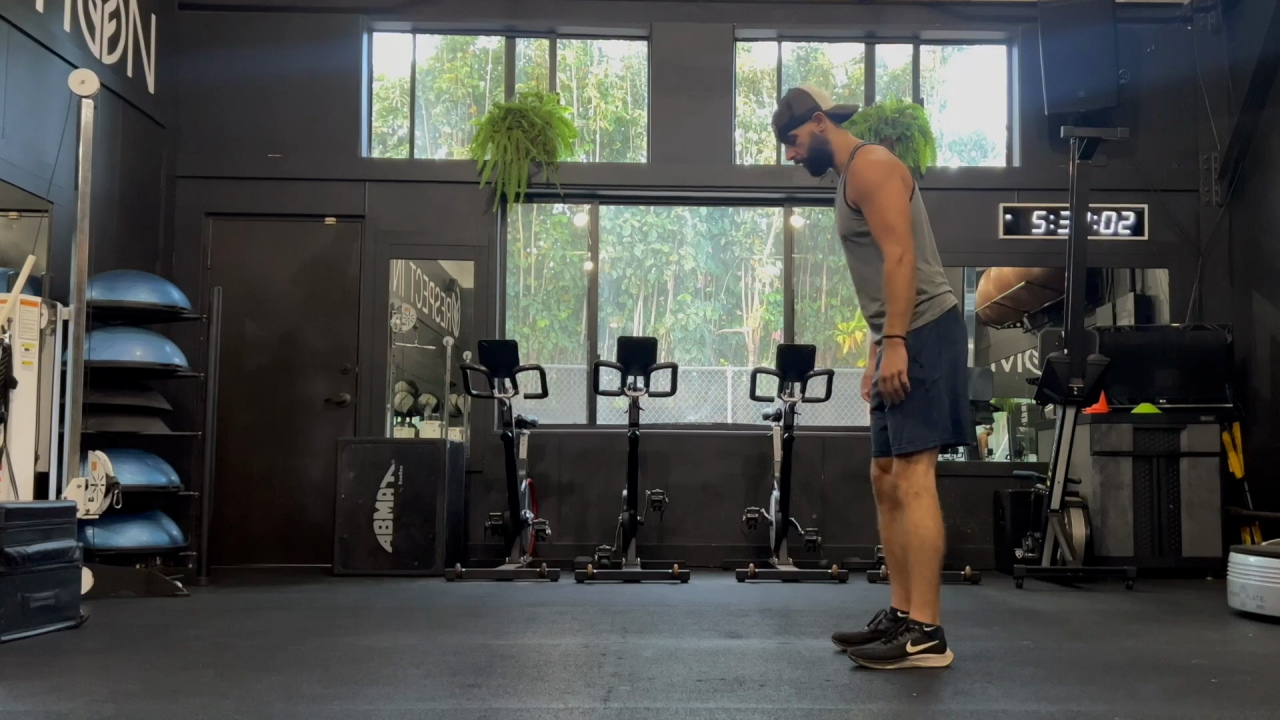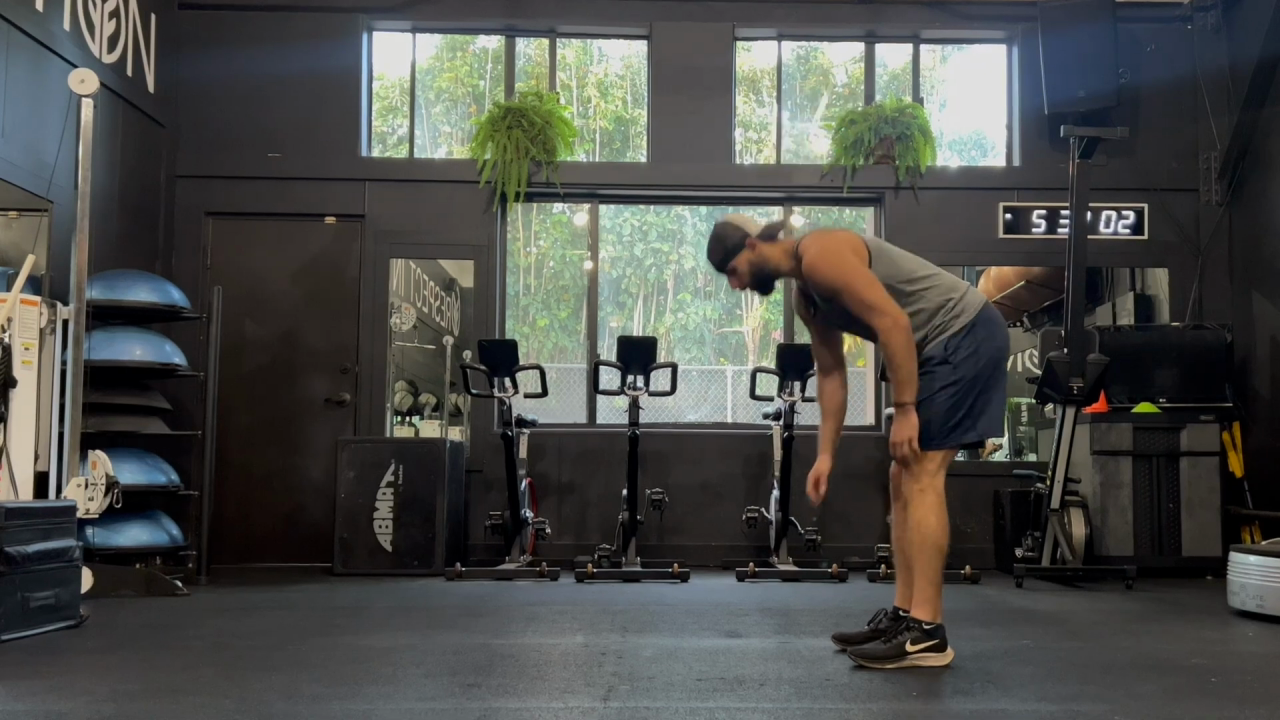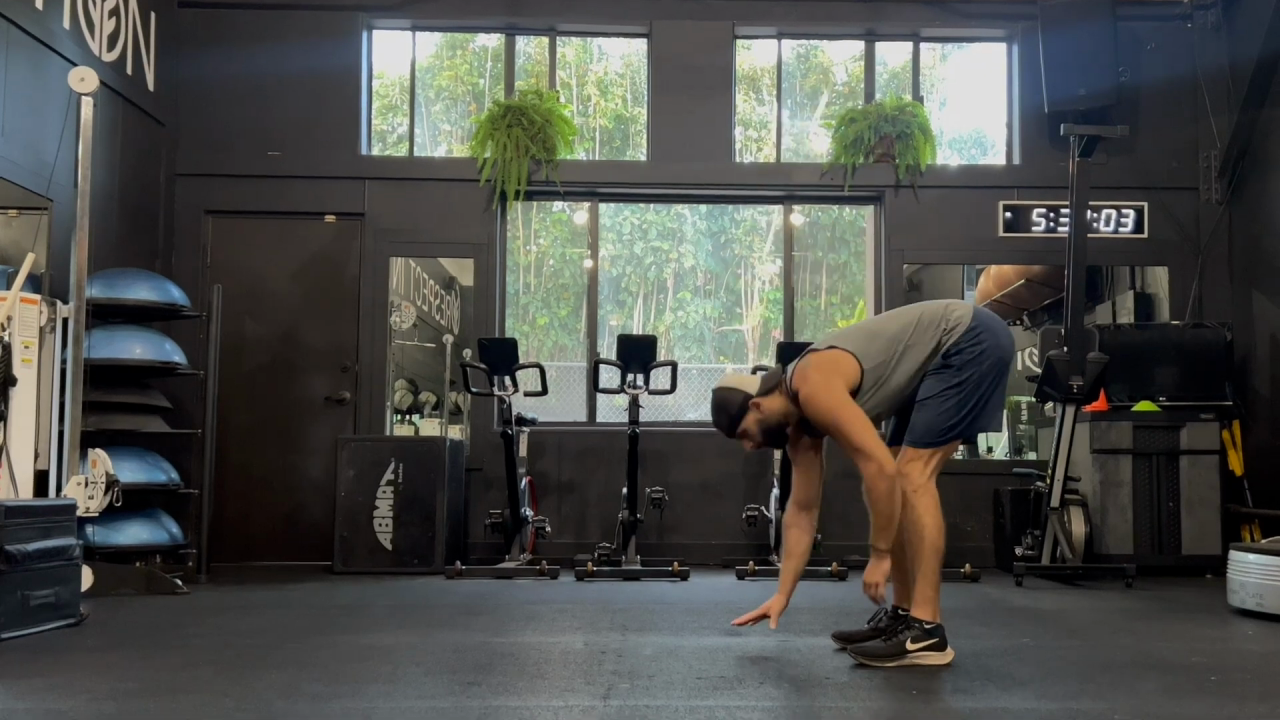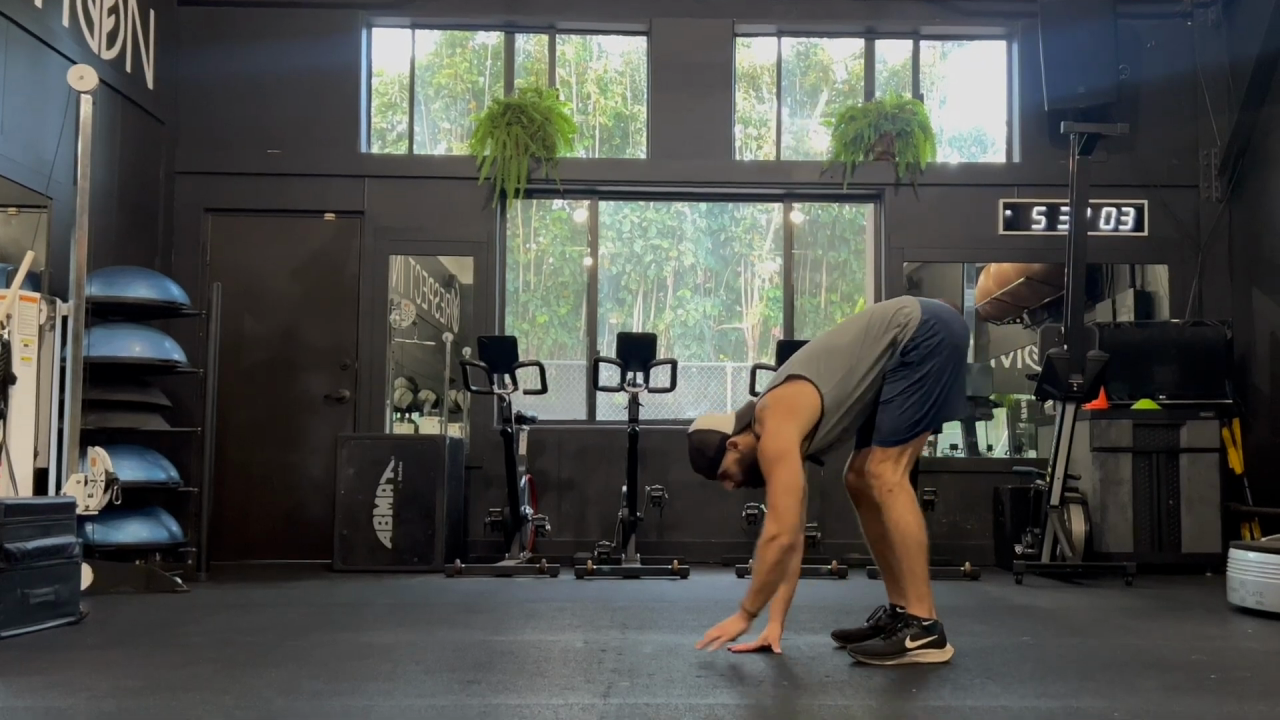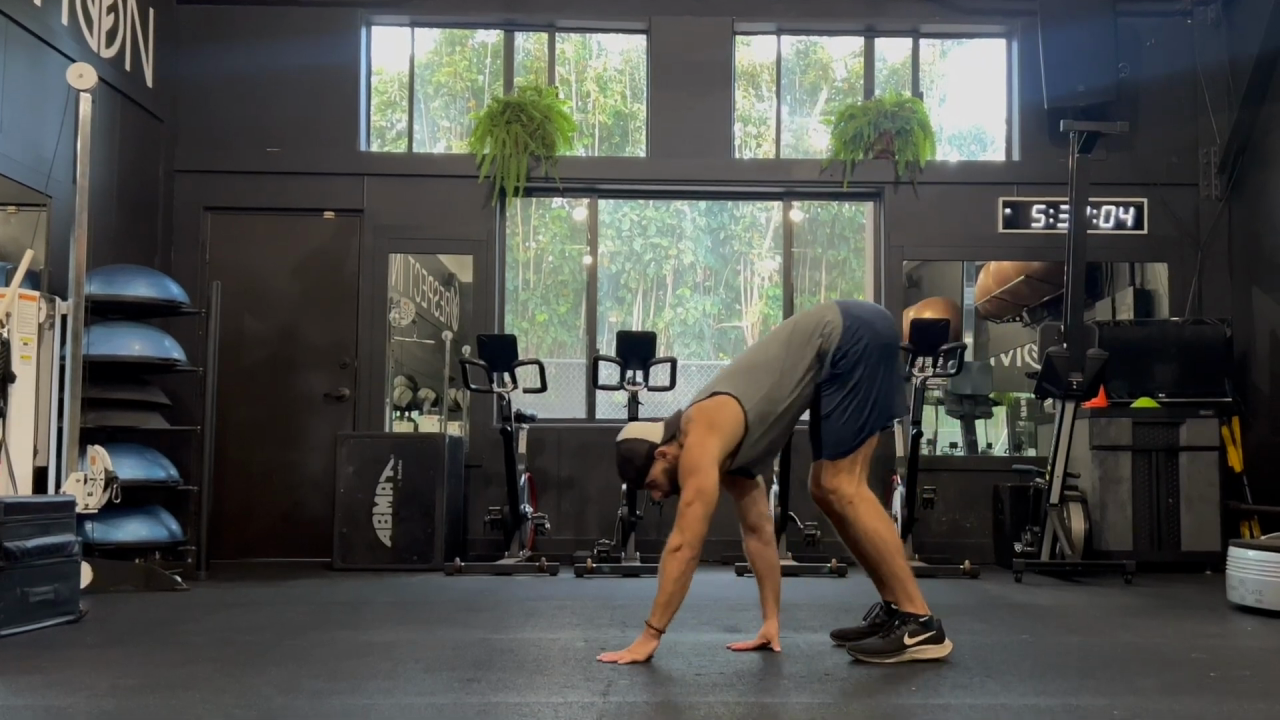
dt=0.5s
person 1, frame 1
left shoulder: (871, 164)
right shoulder: (850, 180)
left elbow: (901, 258)
left wrist: (895, 344)
right wrist: (877, 354)
left hip: (924, 335)
right hip: (902, 342)
left knee: (911, 480)
right knee: (886, 480)
left ankle: (926, 633)
right ankle: (901, 615)
person 1, frame 2
left shoulder: (821, 254)
right shoulder: (804, 295)
left elbow: (894, 324)
right elbow: (830, 373)
left wrist: (904, 410)
right wrist: (824, 456)
left hip: (966, 333)
right hip: (943, 345)
left knee: (922, 474)
right knee: (905, 479)
left ankle: (926, 632)
right ankle: (904, 614)
person 1, frame 3
left shoulder: (814, 391)
right shoulder: (799, 418)
left elbow: (882, 469)
right elbow: (802, 510)
left wrist: (879, 556)
right wrist: (781, 597)
left hip: (972, 339)
right hip: (954, 347)
left knee: (911, 475)
right knee: (901, 476)
left ankle: (926, 632)
right ankle: (904, 614)
person 1, frame 4
left shoulder: (775, 433)
right shoulder: (778, 435)
left elbow: (781, 536)
right elbow: (784, 532)
left wrist: (745, 615)
right wrist: (775, 621)
left hip: (926, 332)
right hip: (916, 338)
left knee: (883, 477)
right knee: (861, 480)
left ankle: (923, 629)
right ankle: (900, 612)
person 1, frame 5
left shoulder: (699, 443)
right shoulder: (719, 447)
left elbow: (683, 545)
right elbow: (757, 527)
left wrist: (649, 637)
right wrist: (770, 621)
left hip: (853, 336)
right hip: (840, 341)
left knee: (841, 489)
right knee: (826, 490)
left ankle: (920, 625)
right ankle: (895, 610)
